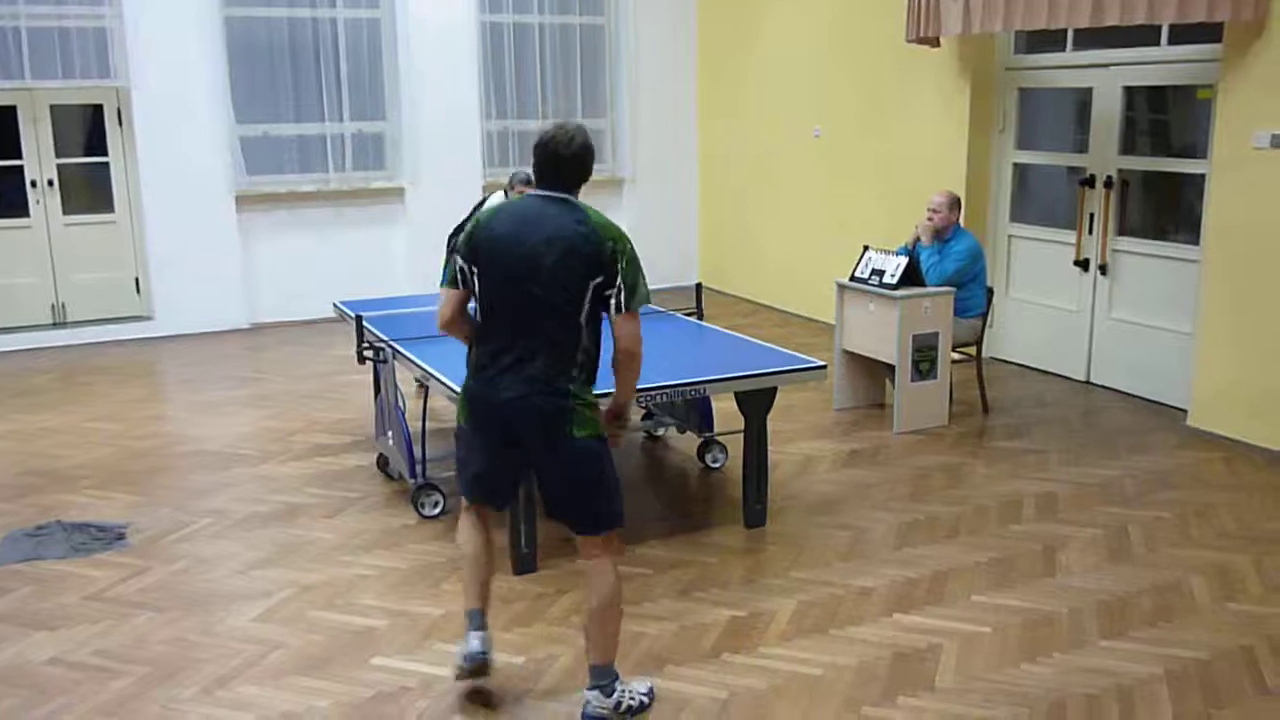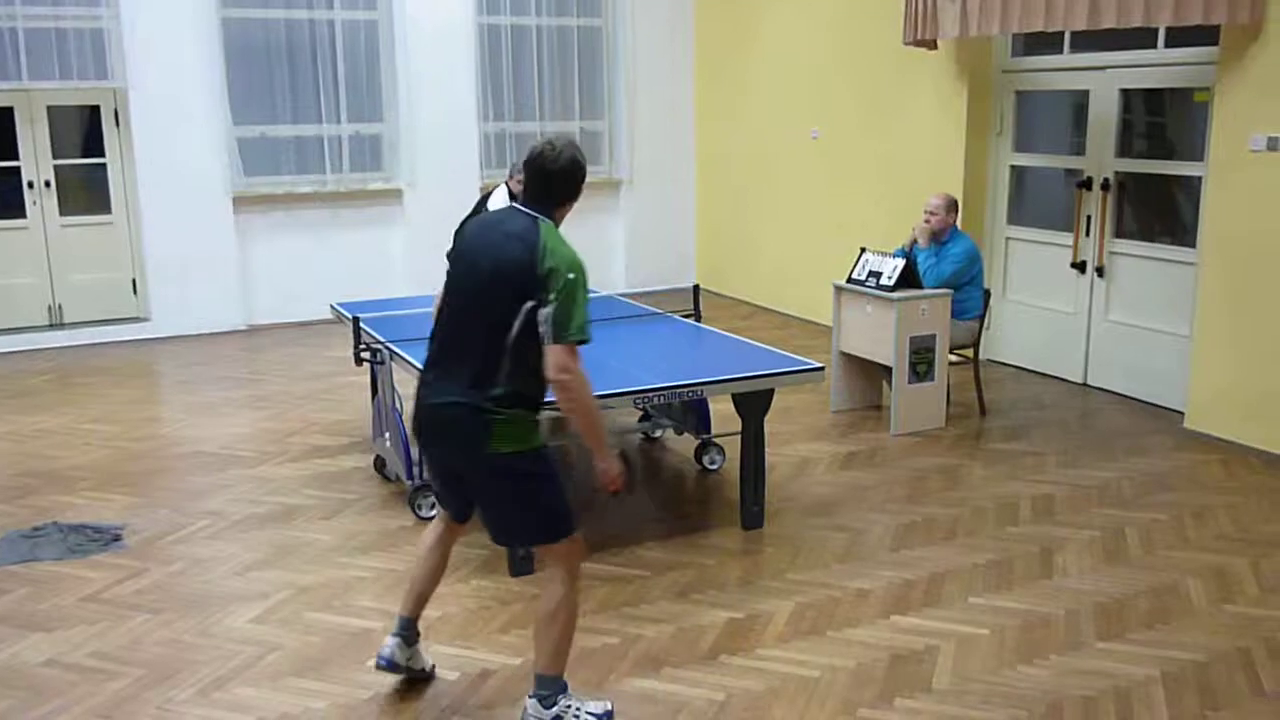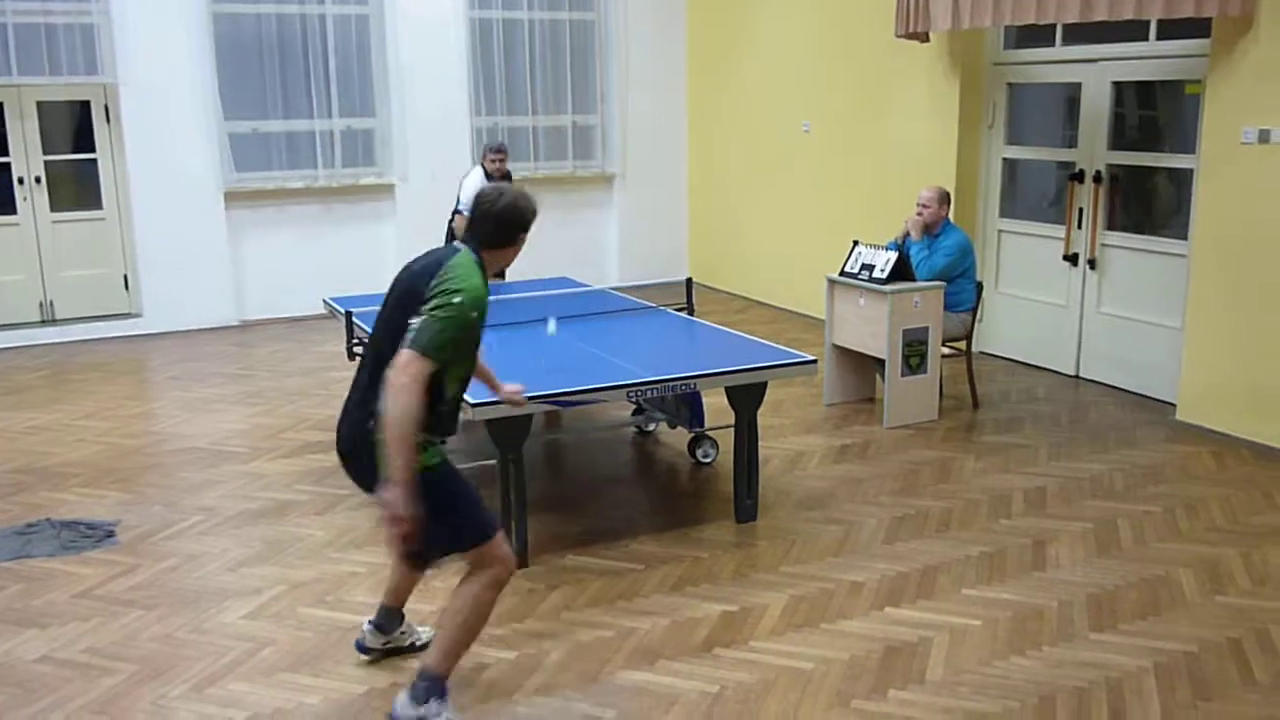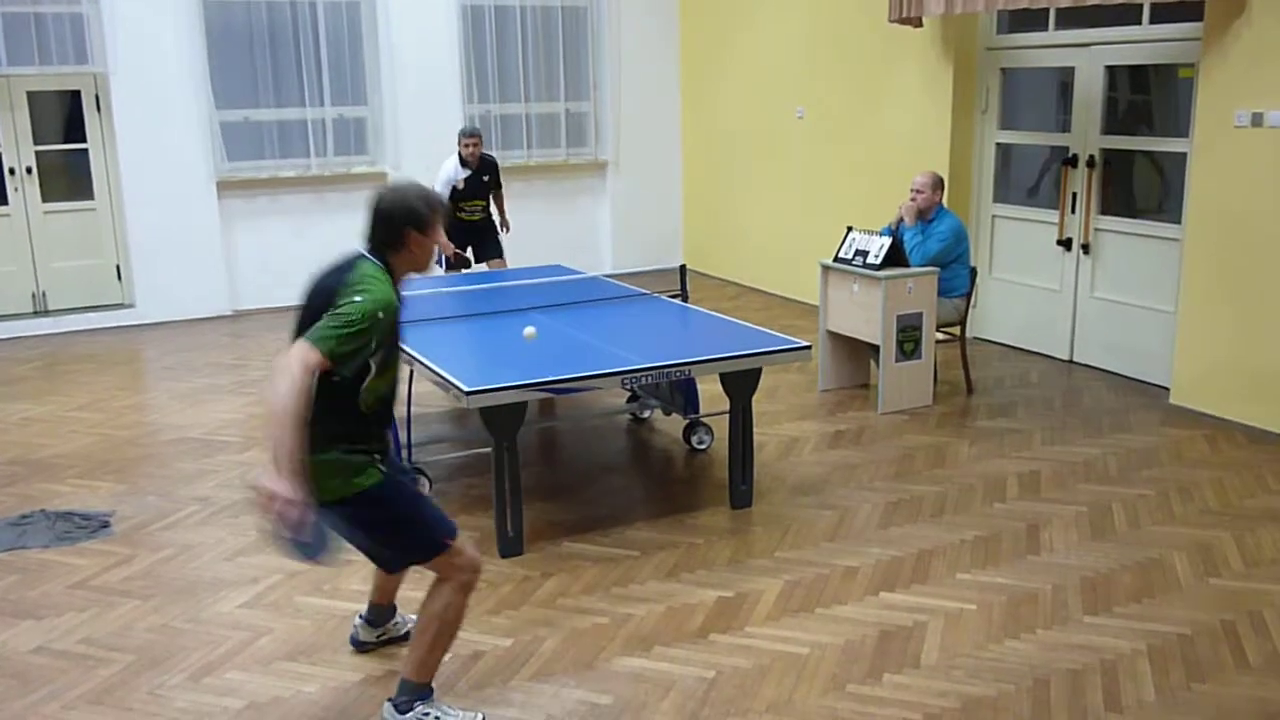
dt=0.3s
person 1, frame 1
left shoulder: (484, 224)
right shoulder: (607, 238)
left elbow: (449, 318)
right elbow: (627, 346)
right wrist: (622, 403)
left hip: (487, 402)
right hip: (564, 410)
left knee: (475, 514)
right knee: (601, 548)
left ankle: (475, 634)
person 1, frame 2
left shoulder: (476, 228)
right shoulder: (559, 261)
right elbow: (561, 374)
right wrist: (603, 453)
left hip: (434, 409)
right hip: (496, 427)
left knee: (450, 520)
right knee: (563, 557)
left ankle: (402, 641)
person 1, frame 3
left shoulder: (440, 264)
right shoulder: (463, 290)
right elbow: (403, 381)
left wrist: (496, 385)
right wrist: (398, 485)
left hip: (397, 438)
right hip: (400, 446)
left knee: (434, 533)
right knee: (492, 562)
left ankle: (383, 625)
person 1, frame 4
left shoulder: (350, 271)
right shoulder: (368, 300)
right elbow: (295, 369)
right wrist: (284, 472)
left hip: (333, 453)
right hip: (337, 466)
left knee: (423, 525)
right knee: (459, 566)
left ankle: (376, 622)
